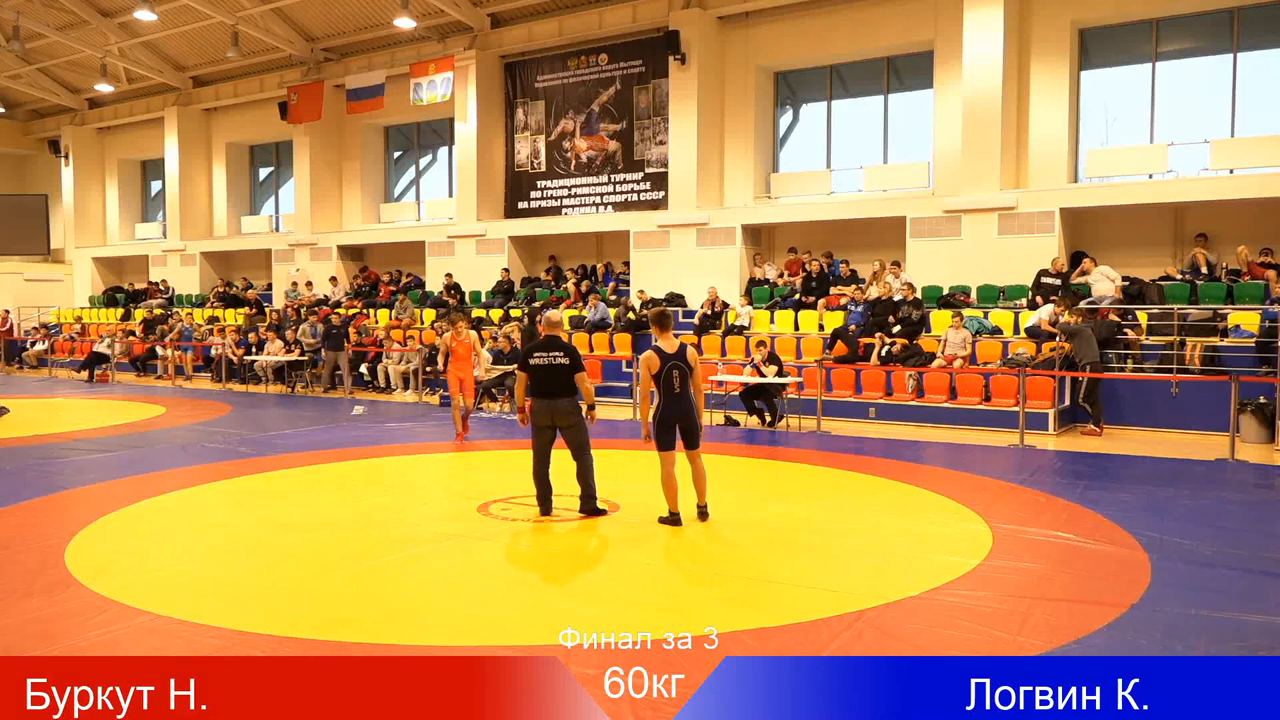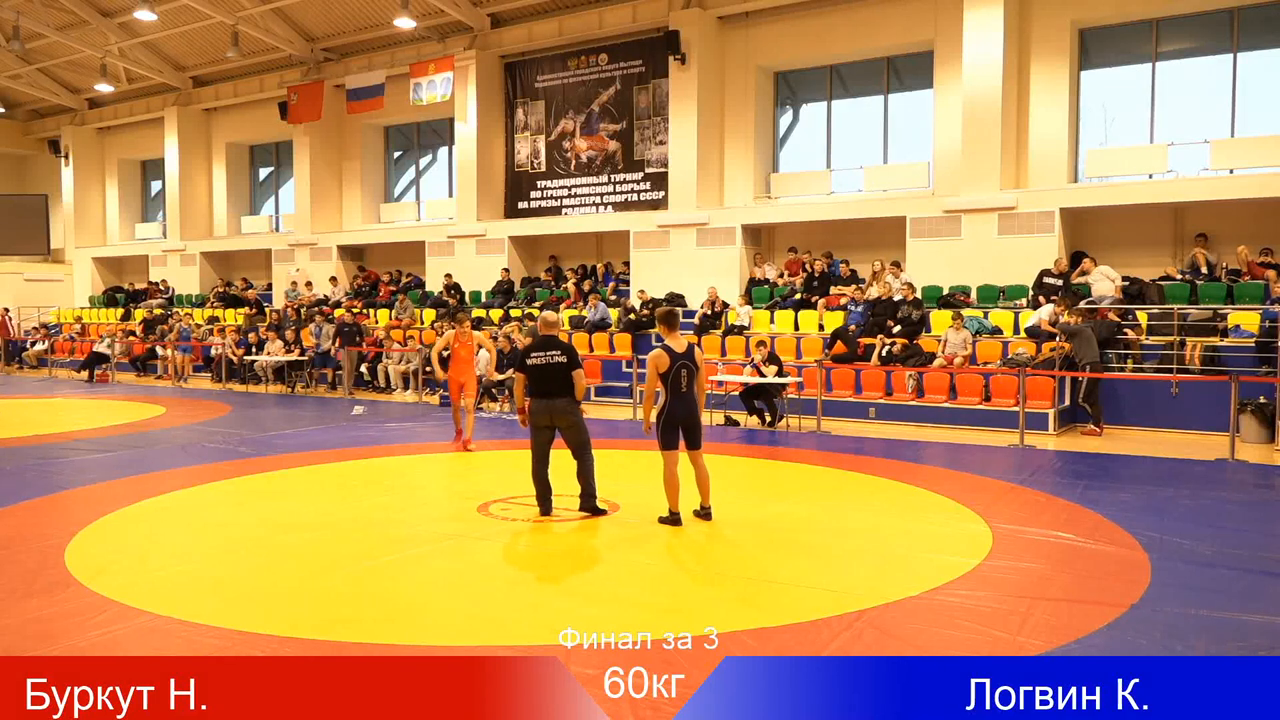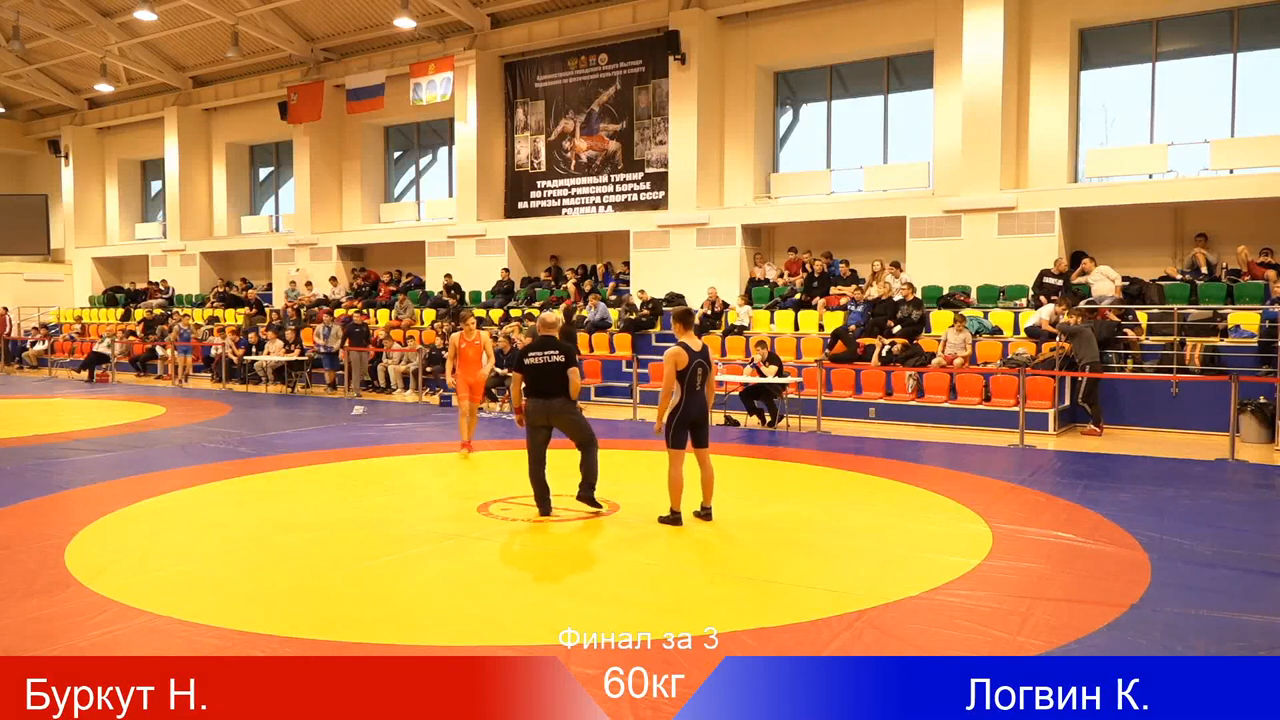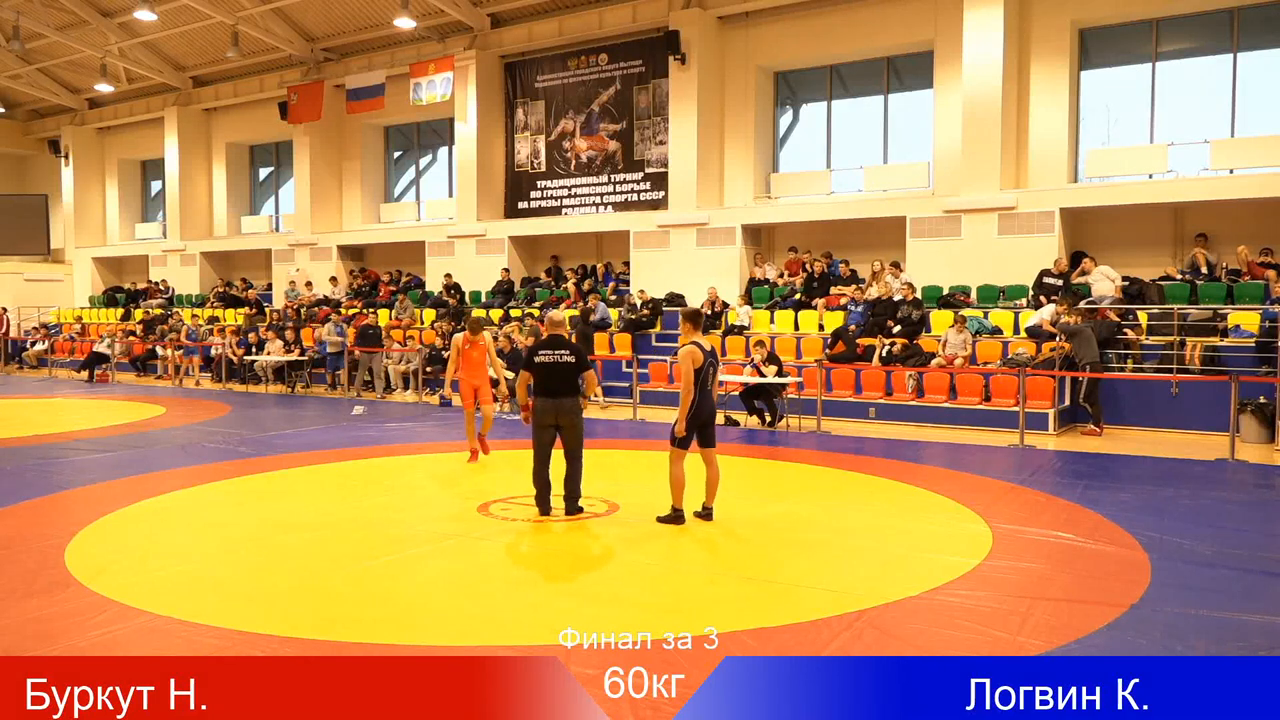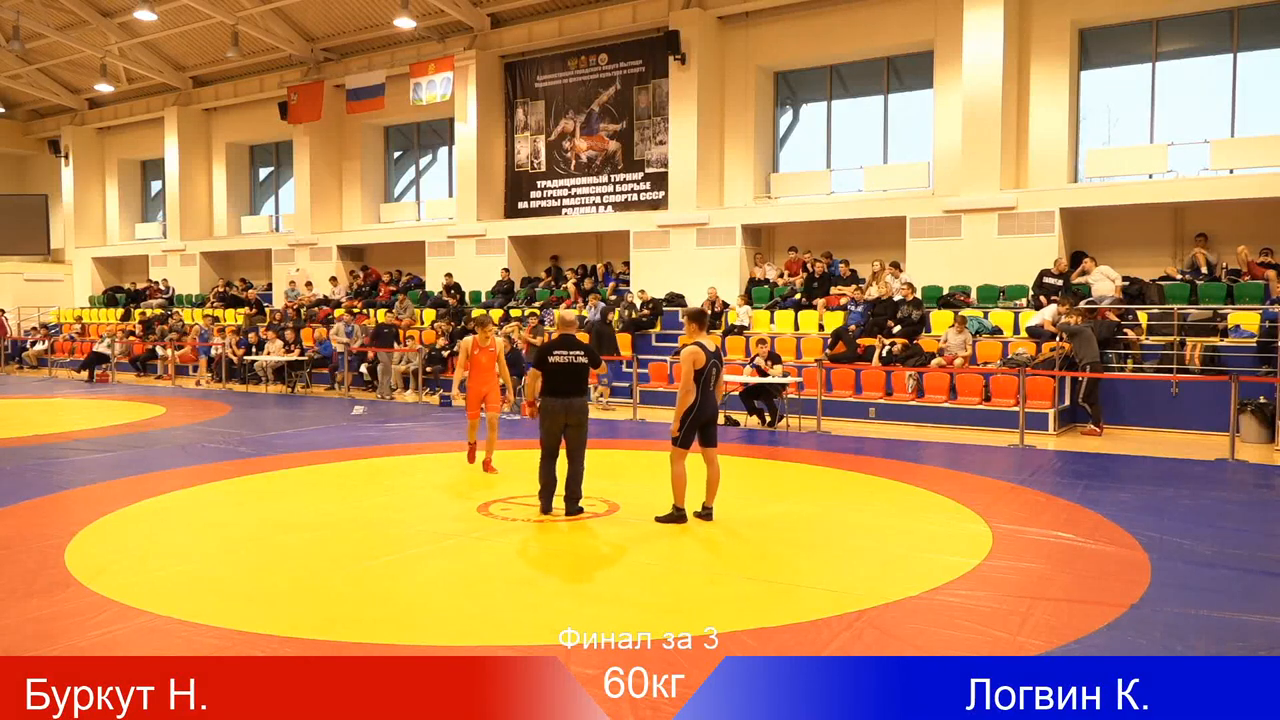
dt=0.4s
person 1, frame 1
left shoulder: (648, 357)
right shoulder: (690, 351)
left elbow: (645, 396)
right elbow: (698, 389)
left wrist: (645, 425)
right wrist: (700, 417)
left hip: (664, 412)
right hip: (688, 410)
left knee: (667, 465)
right knee: (695, 459)
left ankle: (674, 514)
right ankle: (702, 507)
person 1, frame 2
left shoulder: (656, 355)
right shoulder: (696, 351)
left elbow: (650, 393)
right elbow: (702, 388)
left wrist: (646, 419)
right wrist: (699, 414)
left hip: (669, 411)
right hip: (691, 410)
left knee: (670, 464)
right knee: (698, 460)
left ankle: (674, 514)
right ankle: (705, 508)
person 1, frame 3
left shoulder: (673, 353)
right shoulder: (707, 350)
left elbow: (667, 391)
right elbow: (711, 388)
left wrist: (659, 419)
left hip: (681, 410)
right hip: (701, 409)
left knee: (676, 463)
right knee: (704, 459)
left ankle: (675, 514)
right ankle: (706, 508)
person 1, frame 4
left shoulder: (687, 350)
right shoulder: (713, 350)
left elbow: (687, 388)
left wrist: (681, 420)
left hip: (693, 409)
right hip: (709, 408)
left knee: (676, 459)
right knee: (710, 460)
left ankle: (677, 512)
right ankle: (707, 508)
person 1, frame 5
left shoulder: (690, 351)
right shoulder: (717, 350)
left elbow: (685, 389)
left wrist: (676, 420)
left hip: (694, 409)
right hip: (711, 408)
left knee: (677, 458)
right knee: (711, 459)
left ankle: (679, 511)
right ankle: (707, 509)
person 2, frame 1
left shoulder: (530, 350)
right shoulder: (569, 350)
left elbow: (520, 384)
right elbow: (584, 384)
left wrist: (521, 409)
right wrist: (591, 406)
left hip: (540, 407)
right hip: (567, 406)
left knee: (541, 458)
right knee: (582, 454)
left ankle: (544, 505)
right ankle: (588, 503)
person 2, frame 2
left shoulder: (528, 351)
right shoulder: (567, 349)
left elbow: (518, 385)
right elbow: (580, 381)
left wrist: (521, 410)
right wrist: (577, 402)
left hip: (538, 407)
right hip: (565, 405)
left knee: (539, 459)
right knee: (583, 453)
left ankle: (544, 506)
right ankle: (588, 501)
person 2, frame 3
left shoulder: (526, 351)
right shoulder: (565, 349)
left elbow: (515, 385)
right elbow: (575, 381)
left wrist: (518, 410)
right wrist: (572, 401)
left hip: (535, 407)
right hip: (562, 405)
left knee: (536, 459)
right knee: (589, 443)
left ankle: (543, 505)
right ankle: (586, 490)
person 2, frame 4
left shoulder: (535, 349)
right shoulder: (575, 349)
left elbow: (521, 383)
right elbow: (592, 381)
left wrist: (524, 408)
right wrist: (584, 396)
left hip: (542, 406)
right hip: (569, 405)
left knee: (541, 459)
right knee: (573, 458)
left ankle: (543, 505)
right ankle: (572, 504)
person 2, frame 5
left shoulder: (546, 348)
right shoulder: (586, 349)
left elbow: (531, 380)
right elbow: (602, 369)
left wrist: (531, 404)
left hip: (551, 405)
right hip: (577, 405)
left knee: (548, 456)
right knee: (575, 458)
left ankle: (546, 502)
right ankle: (572, 504)
